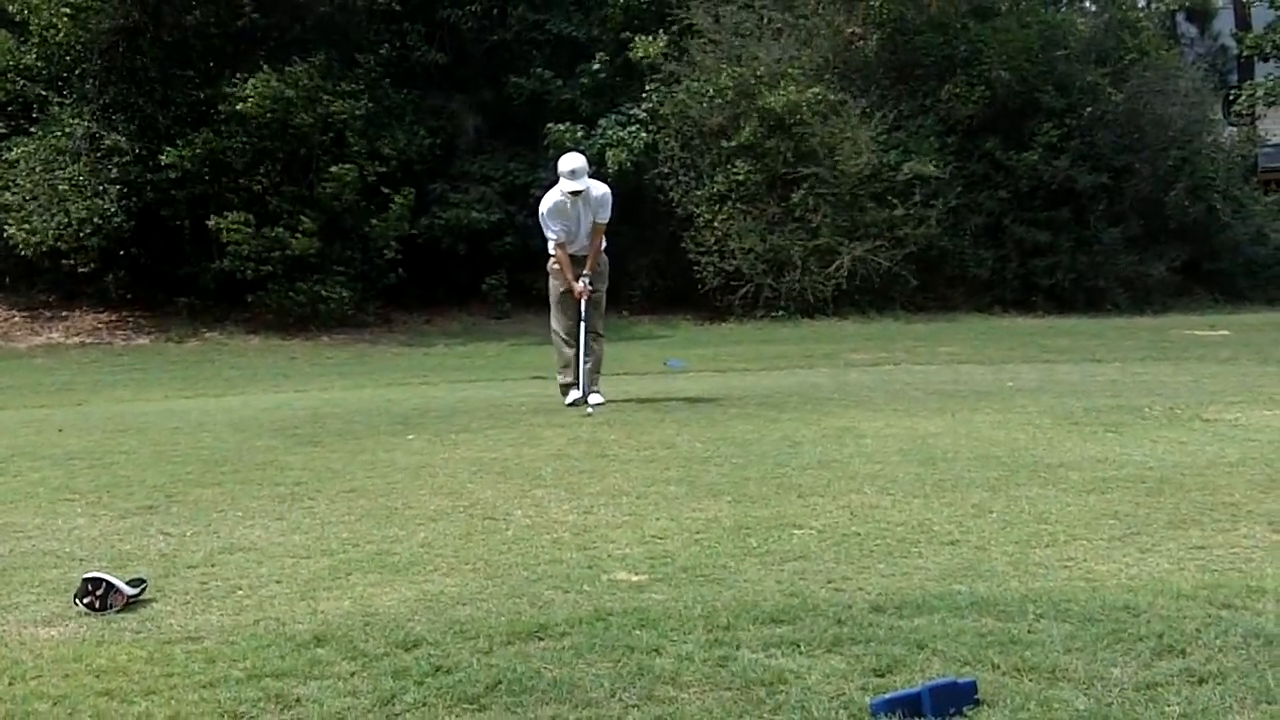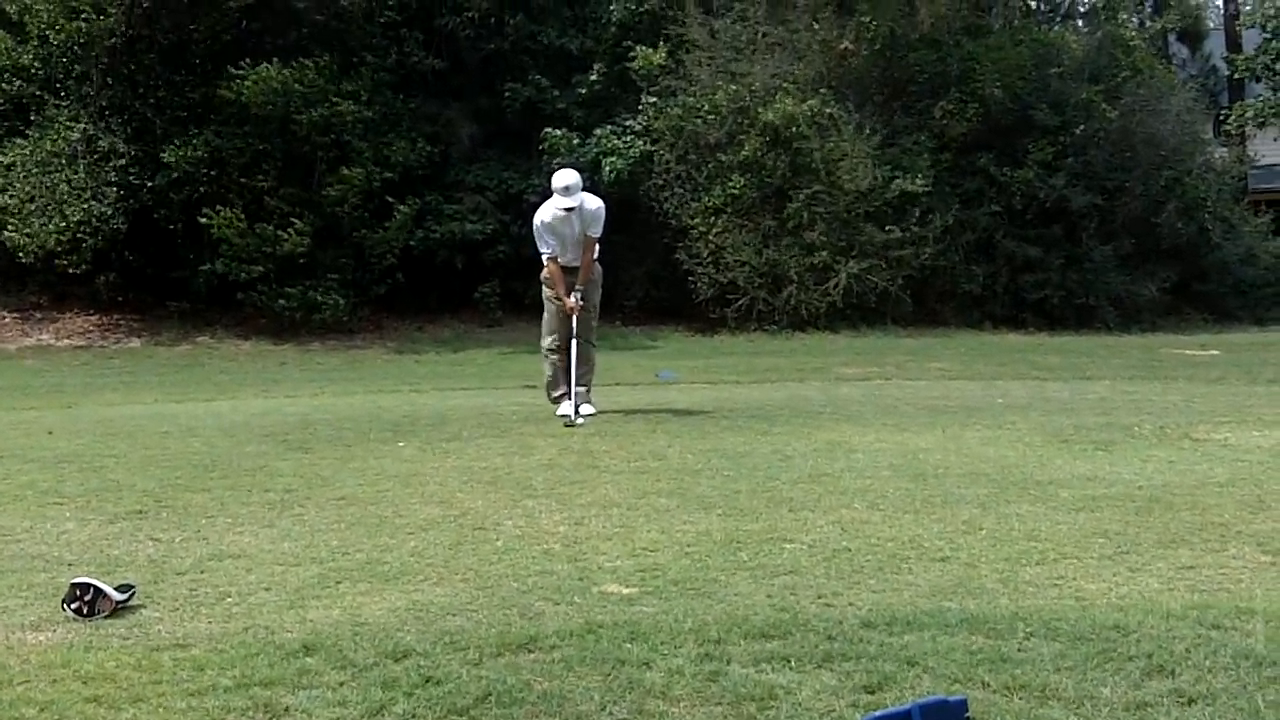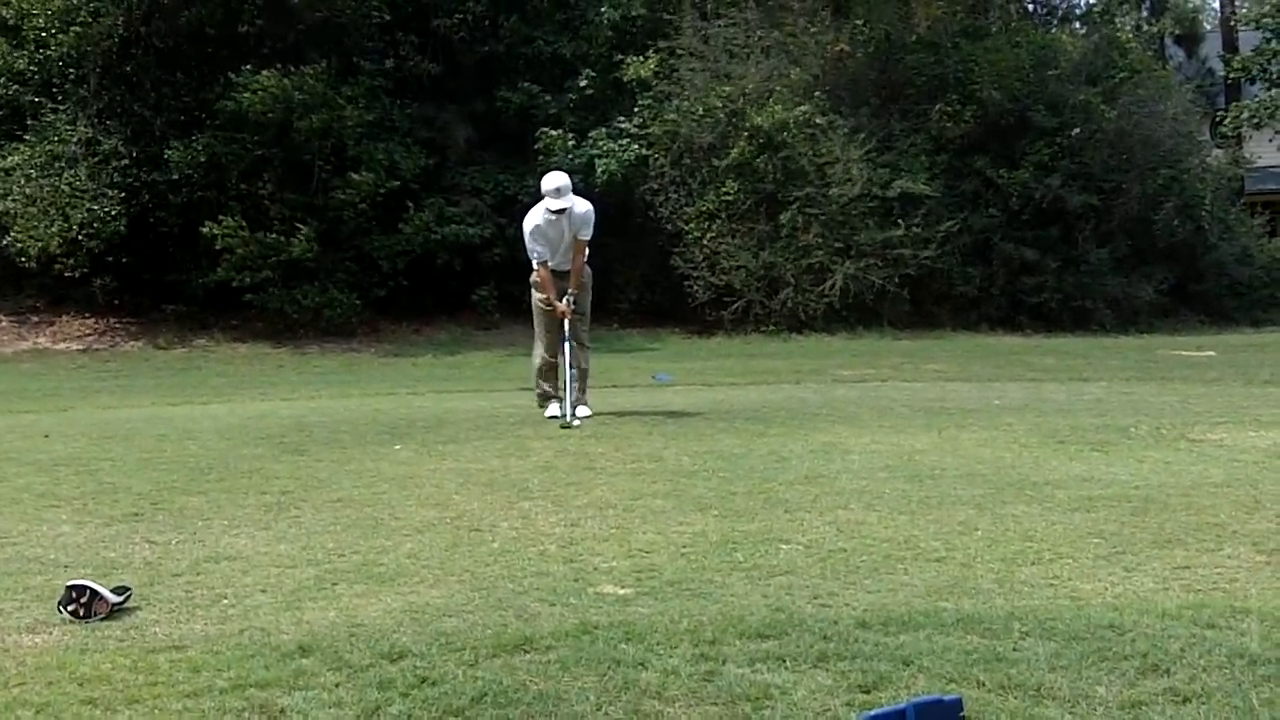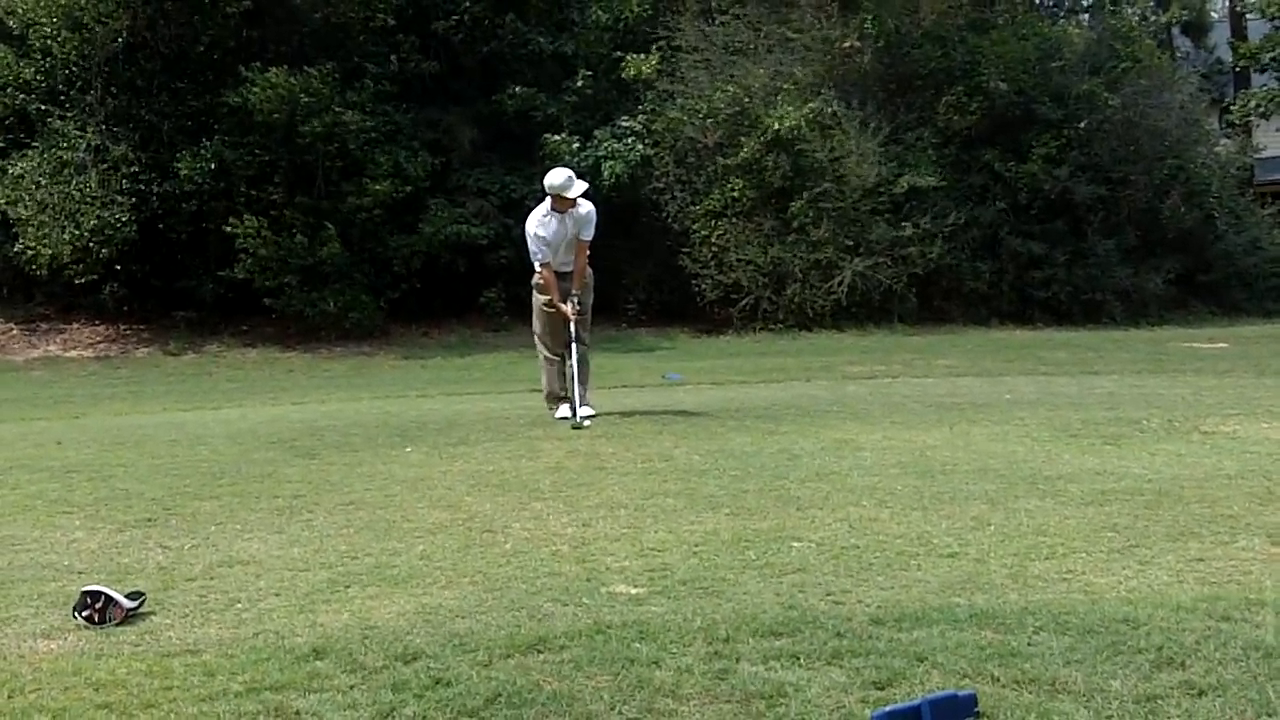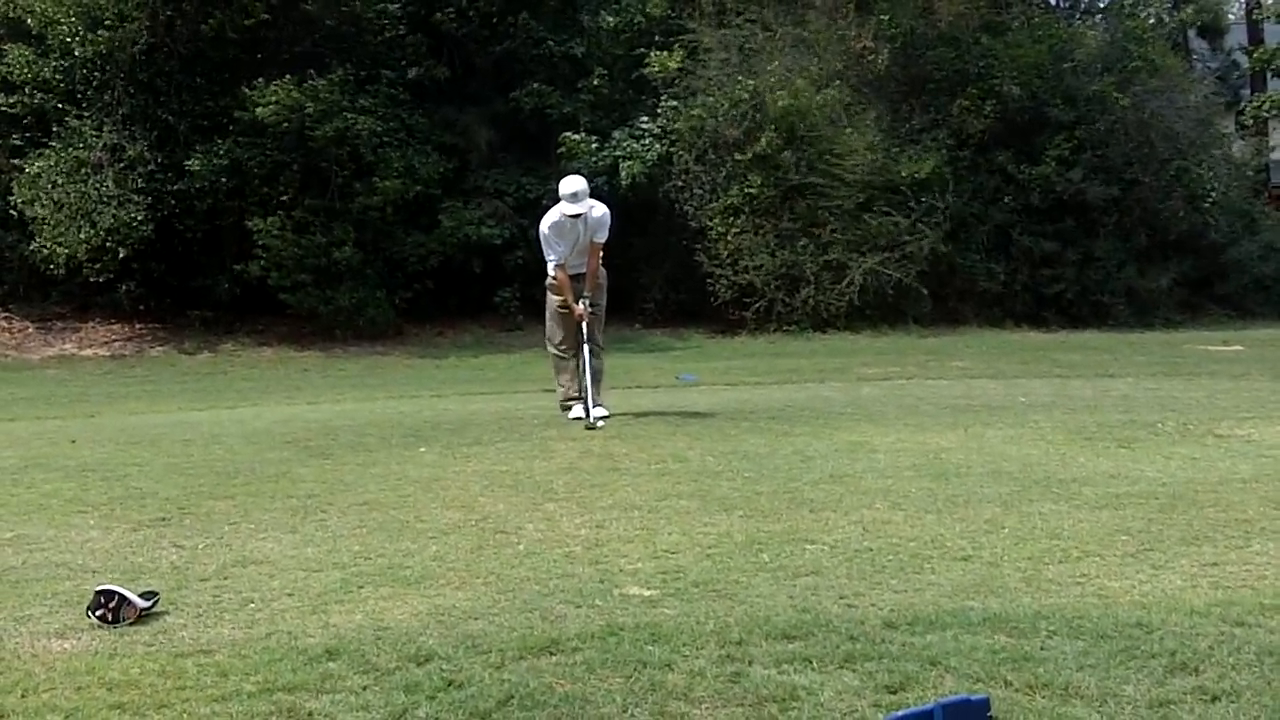
dt=0.5s
person 1, frame 1
left shoulder: (601, 193)
right shoulder: (550, 203)
left elbow: (597, 237)
right elbow: (559, 246)
left wrist: (587, 275)
right wrist: (572, 282)
left hip: (594, 260)
right hip: (562, 262)
left knee: (594, 328)
right knee: (563, 329)
left ankle: (591, 387)
right ankle: (571, 386)
person 1, frame 2
left shoulder: (595, 207)
right shoulder: (543, 216)
left elbow: (588, 250)
right elbow: (552, 260)
left wrist: (578, 289)
right wrist: (564, 297)
left hip: (587, 271)
right hip: (556, 273)
left knee: (585, 336)
right knee: (554, 339)
left ankle: (583, 396)
right ankle: (562, 397)
person 1, frame 3
left shoulder: (584, 210)
right shoulder: (533, 221)
left elbow: (579, 254)
right elbow: (542, 264)
left wrist: (570, 293)
right wrist: (554, 301)
left hip: (577, 274)
right hip: (546, 277)
left knee: (579, 339)
right knee: (546, 342)
left ankle: (578, 399)
right ankle: (550, 400)
person 1, frame 4
left shoulder: (586, 210)
right shoulder: (536, 222)
left elbow: (581, 255)
right elbow: (544, 266)
left wrist: (574, 294)
right wrist: (558, 303)
left hip: (579, 275)
right hip: (548, 279)
left knee: (580, 340)
right knee: (550, 343)
left ankle: (580, 399)
right ankle: (559, 401)
person 1, frame 5
left shoulder: (600, 213)
right shoulder: (549, 224)
left elbow: (594, 257)
right elbow: (559, 267)
left wrist: (586, 296)
right wrist: (572, 303)
left hip: (592, 277)
right hip: (561, 280)
left knee: (593, 341)
right knee: (563, 344)
left ankle: (594, 400)
right ankle: (573, 401)
